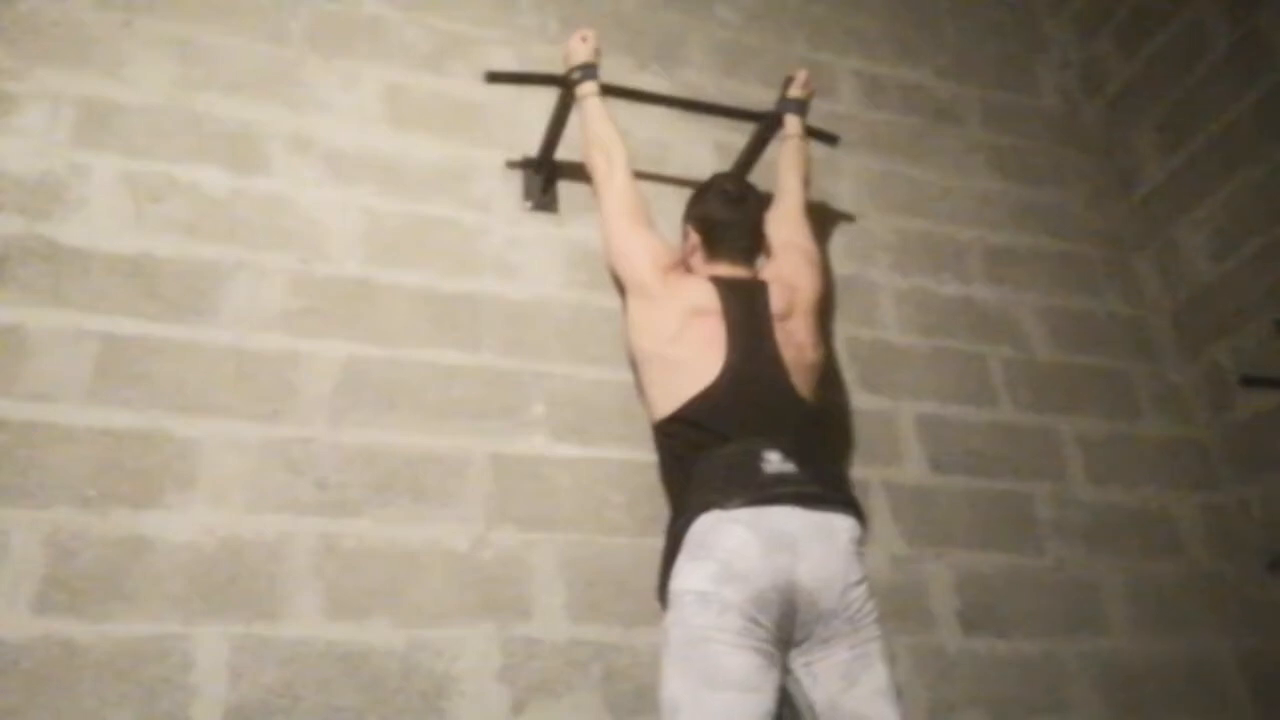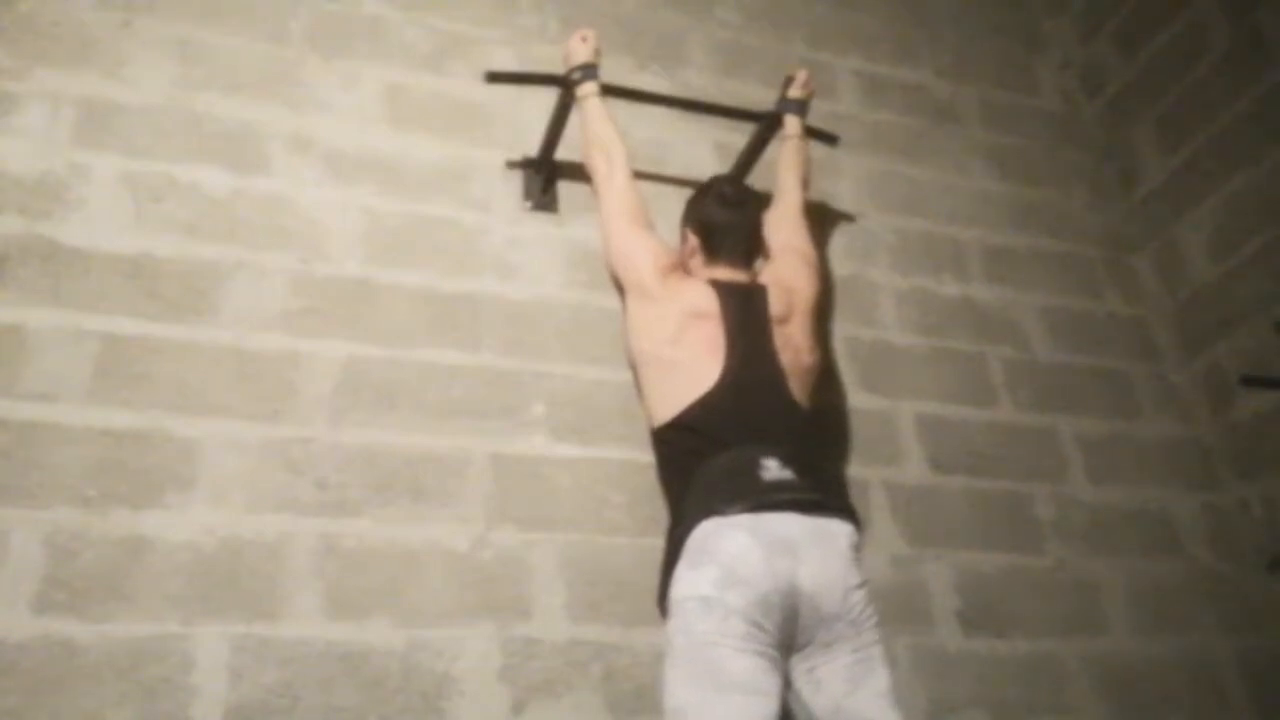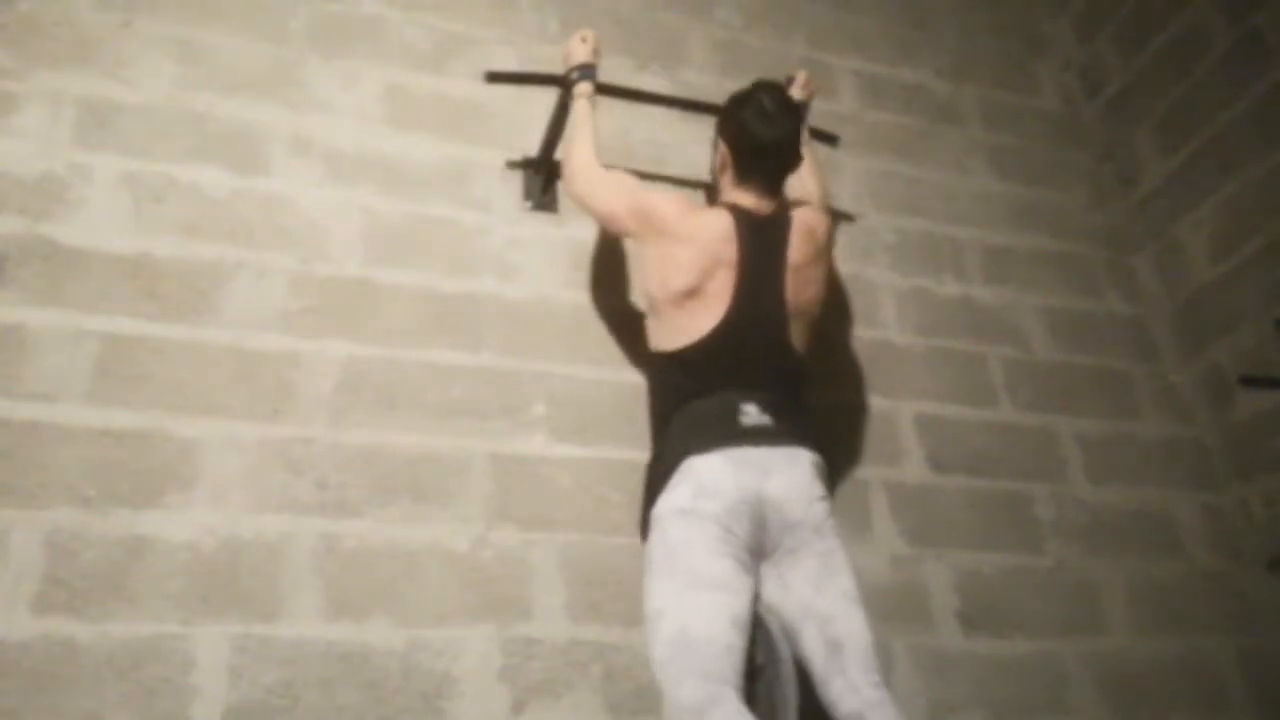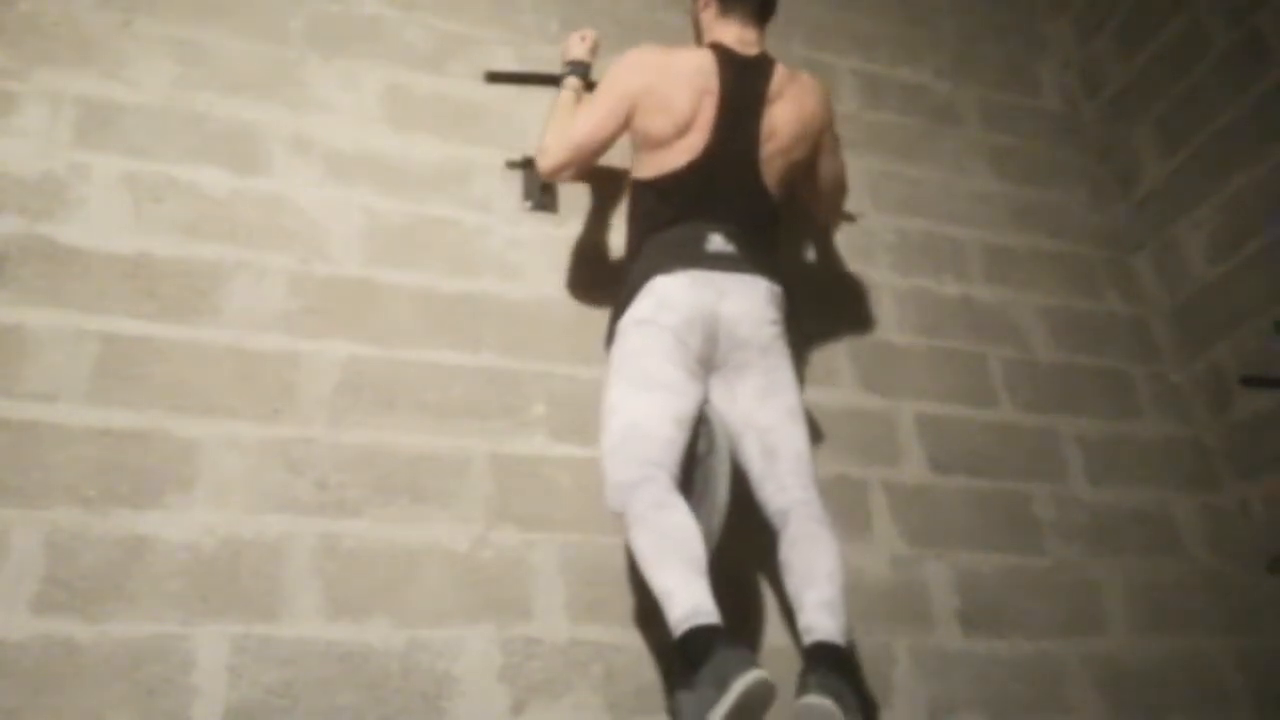
dt=1s
person 1, frame 1
left shoulder: (664, 292)
right shoulder: (795, 295)
left elbow: (612, 175)
right elbow: (790, 198)
left wrist: (585, 78)
right wrist: (793, 116)
left hip: (726, 540)
right hip: (827, 536)
person 1, frame 2
left shoulder: (663, 295)
right shoulder: (791, 299)
left elbow: (612, 175)
right elbow: (789, 199)
left wrist: (585, 79)
right wrist: (793, 117)
left hip: (725, 548)
right hip: (824, 542)
person 1, frame 3
left shoulder: (674, 226)
right shoulder: (812, 236)
left elbow: (580, 174)
right elbow: (807, 193)
left wrist: (582, 81)
right wrist: (795, 117)
left hip: (702, 477)
right hip: (792, 471)
person 1, frame 4
left shoulder: (650, 67)
right shoulder: (806, 95)
left elbow: (554, 160)
right elbow: (829, 204)
left wrist: (574, 72)
left hip: (669, 297)
right hip: (754, 301)
left knee: (641, 477)
right knee: (794, 493)
left ankle: (710, 649)
